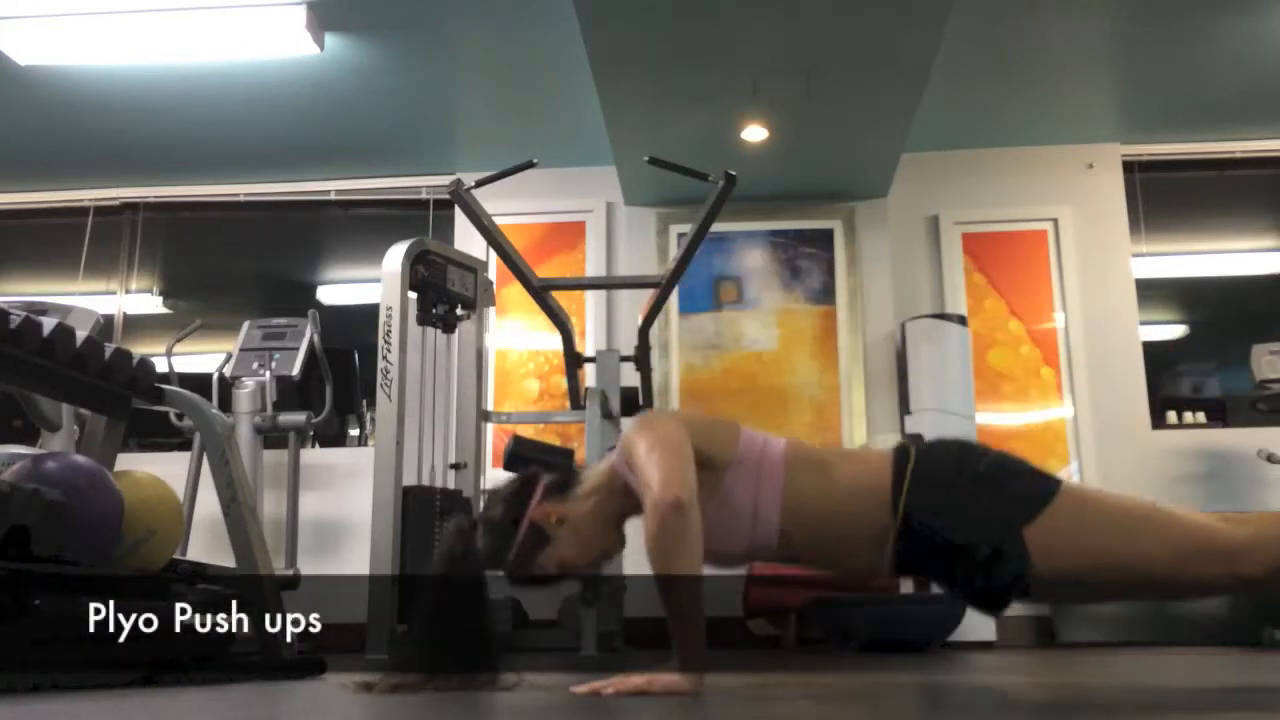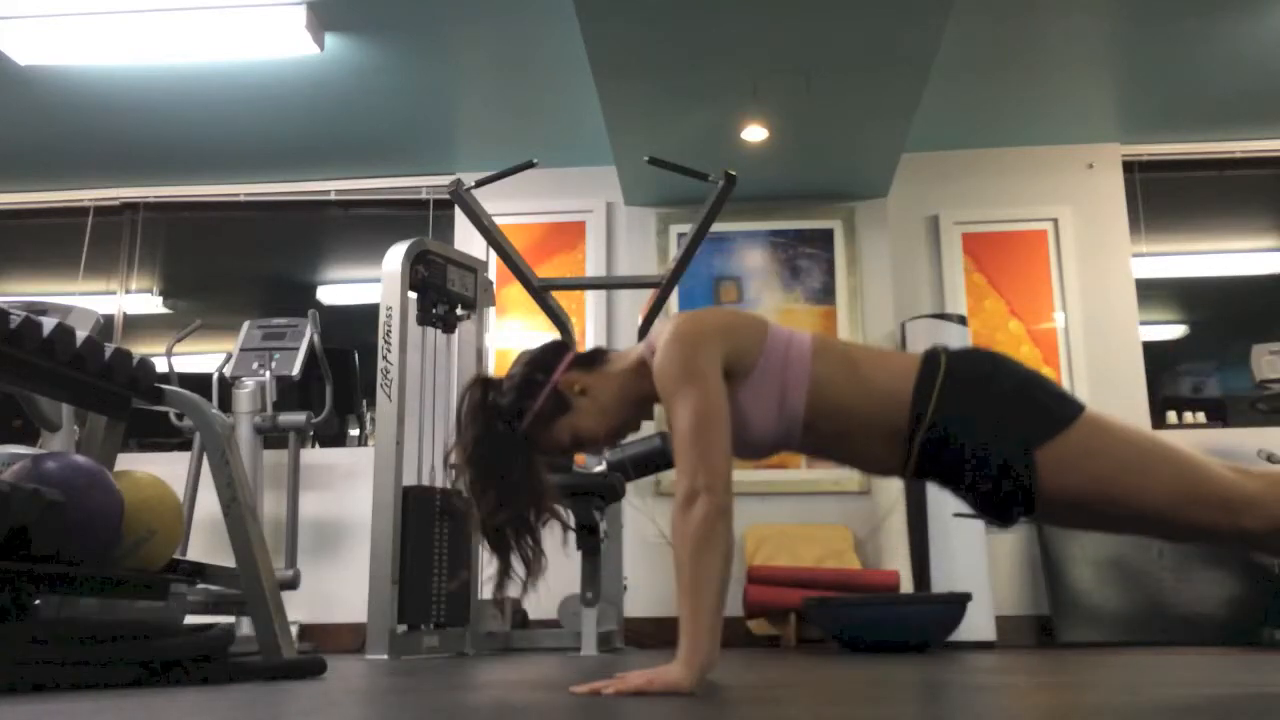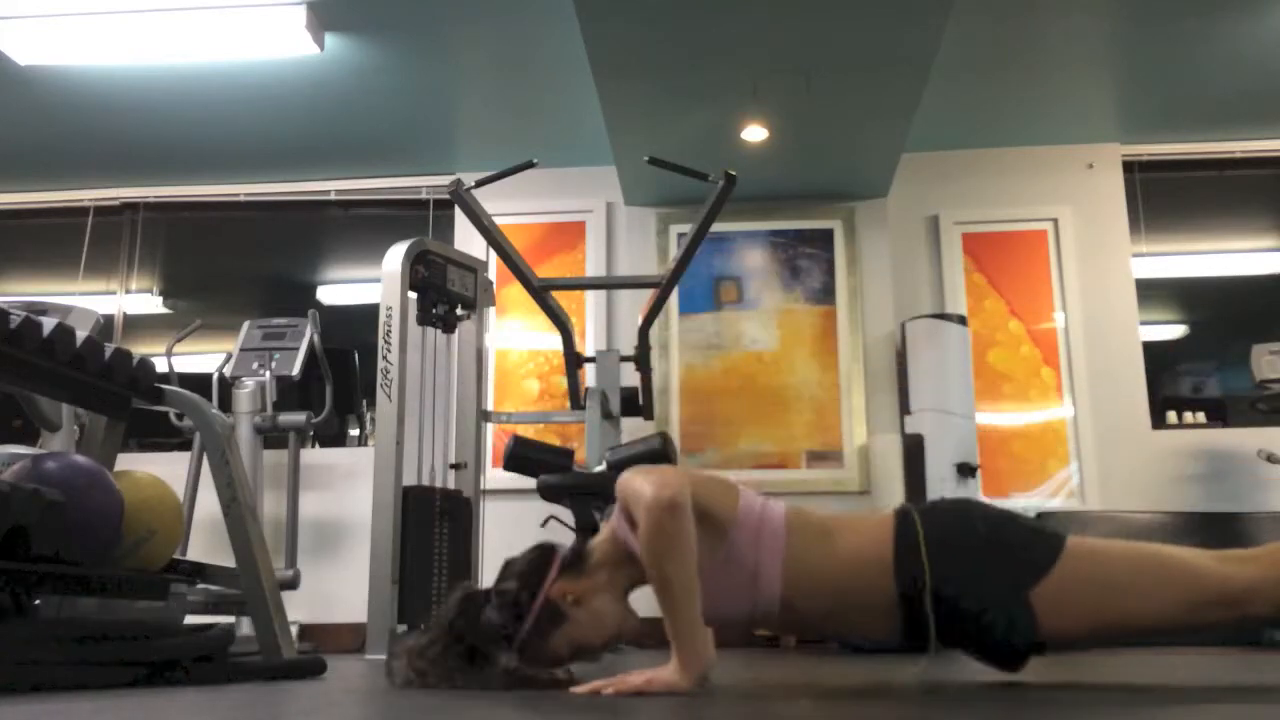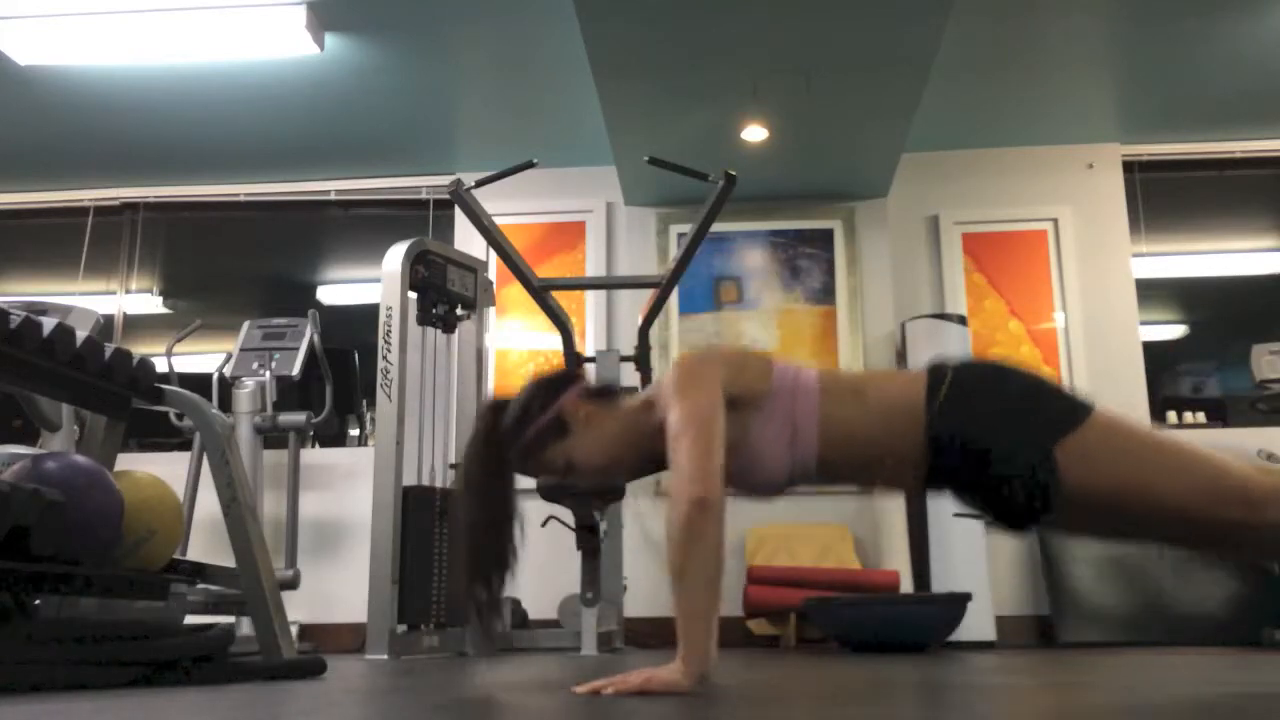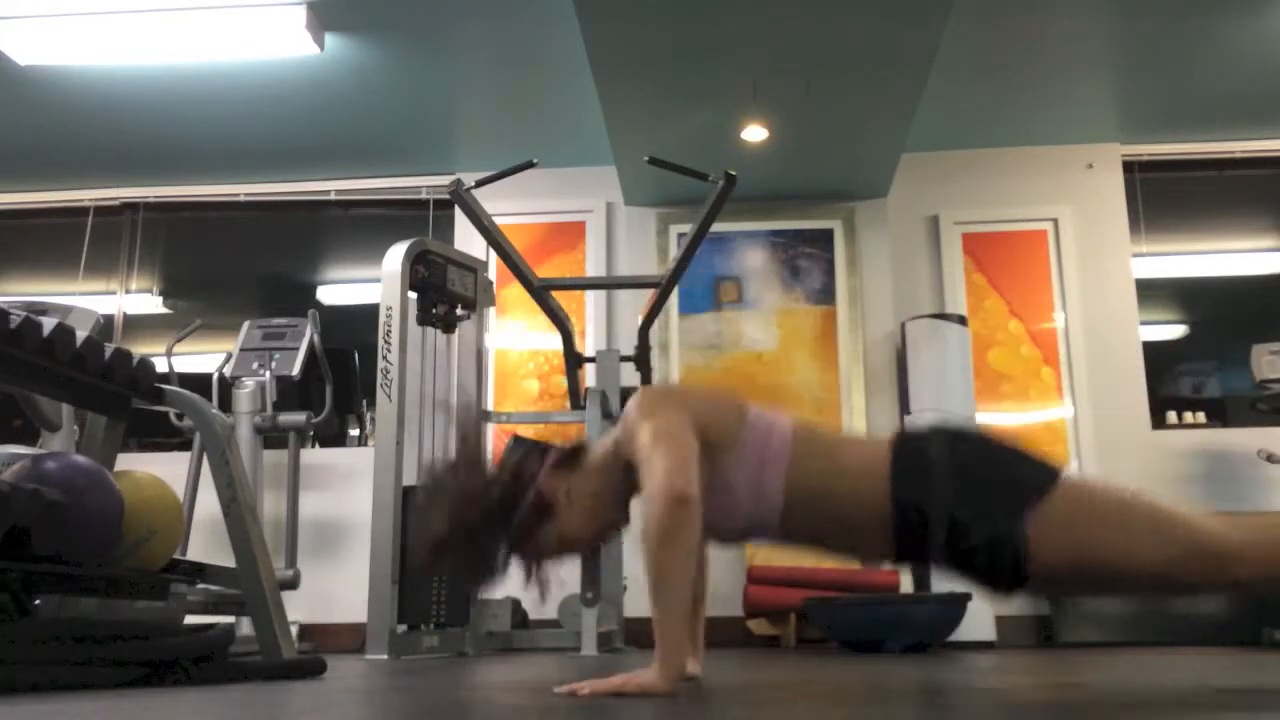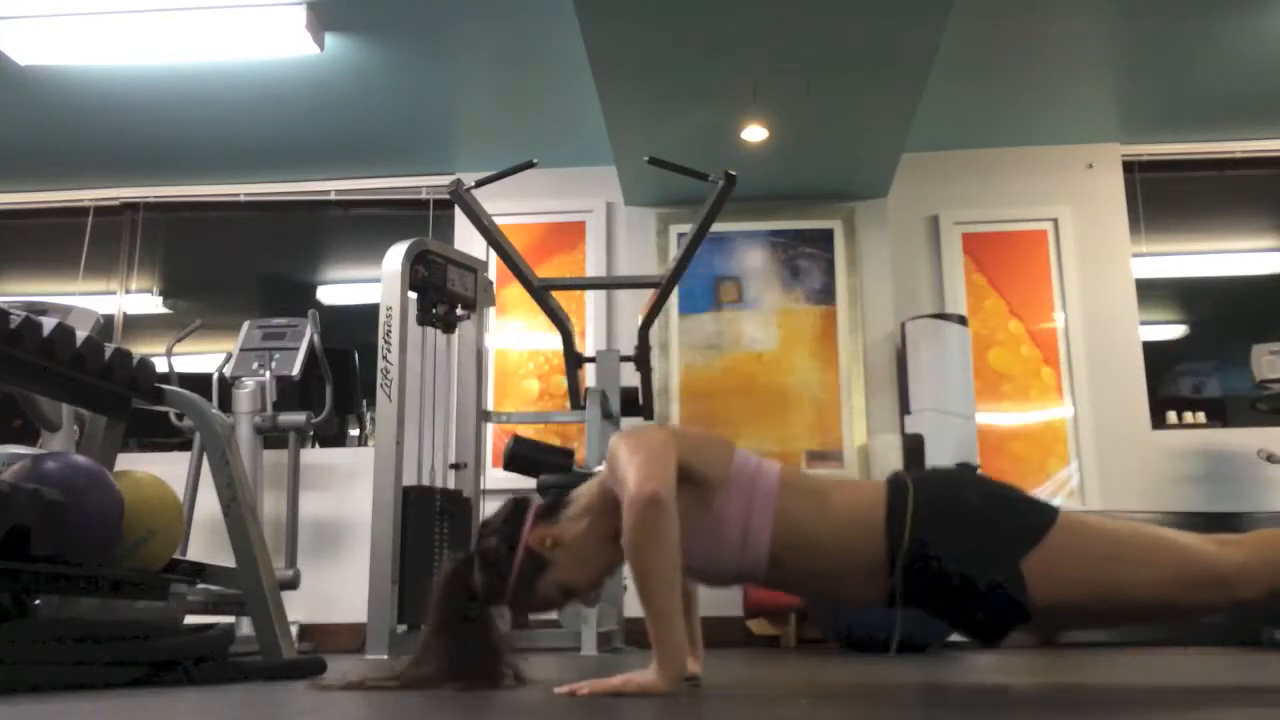
dt=0.5s
person 1, frame 1
left shoulder: (645, 439)
right shoulder: (637, 484)
left elbow: (673, 508)
left wrist: (684, 666)
left hip: (950, 505)
right hip: (930, 520)
person 1, frame 2
left shoulder: (685, 346)
right shoulder: (669, 379)
left elbow: (703, 504)
right elbow: (702, 507)
left wrist: (690, 664)
right wrist: (696, 649)
left hip: (974, 416)
right hip: (951, 435)
person 1, frame 3
left shoulder: (636, 492)
right shoulder: (639, 541)
left elbow: (669, 507)
left wrist: (688, 662)
left hip: (952, 569)
right hip: (933, 569)
person 1, frame 4
left shoulder: (687, 385)
right shoulder: (664, 432)
left elbow: (698, 504)
right elbow: (699, 522)
left wrist: (689, 662)
right wrist: (694, 653)
left hip: (986, 426)
right hip: (962, 442)
person 1, frame 5
left shoulder: (648, 419)
right shoulder: (626, 470)
left elbow: (675, 497)
right elbow: (689, 526)
left wrist: (667, 666)
right wrist: (685, 652)
left hip: (959, 495)
right hip: (930, 503)
person 1, frame 6
left shoulder: (630, 457)
right shoulder: (629, 502)
left elbow: (654, 502)
right elbow: (674, 535)
left wrist: (667, 667)
right wrist: (687, 655)
left hip: (946, 538)
right hip: (927, 544)
